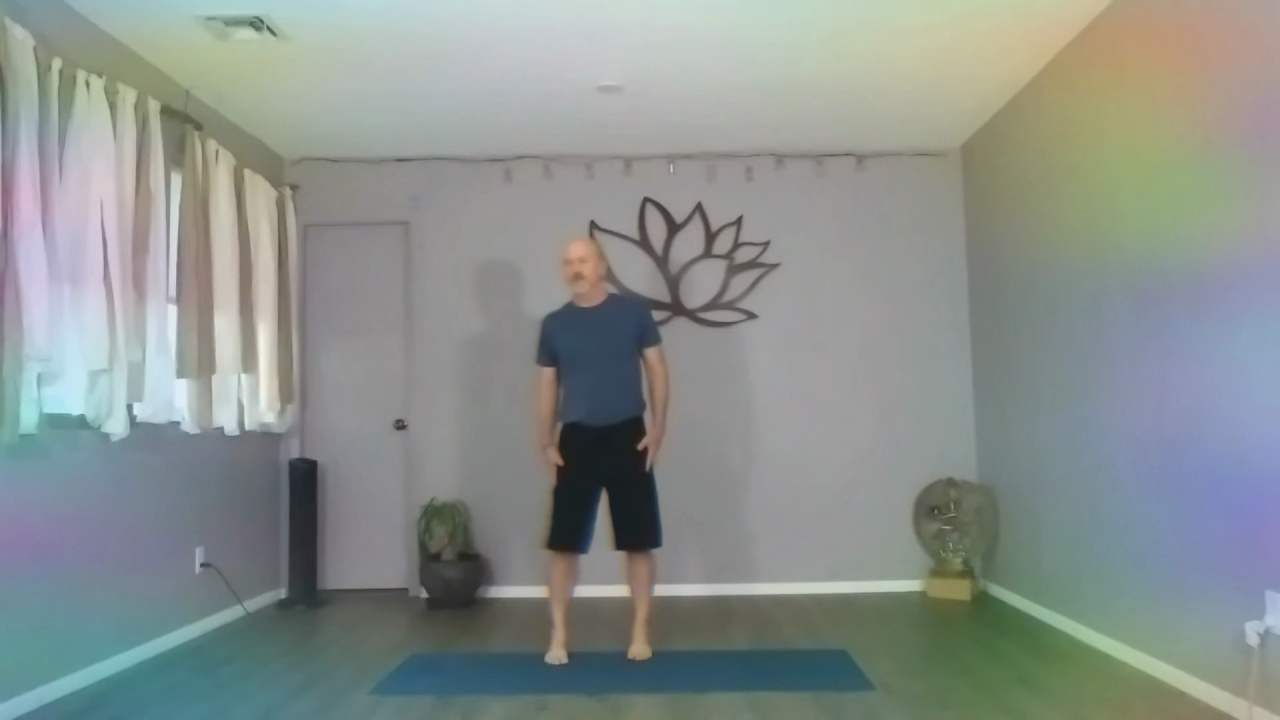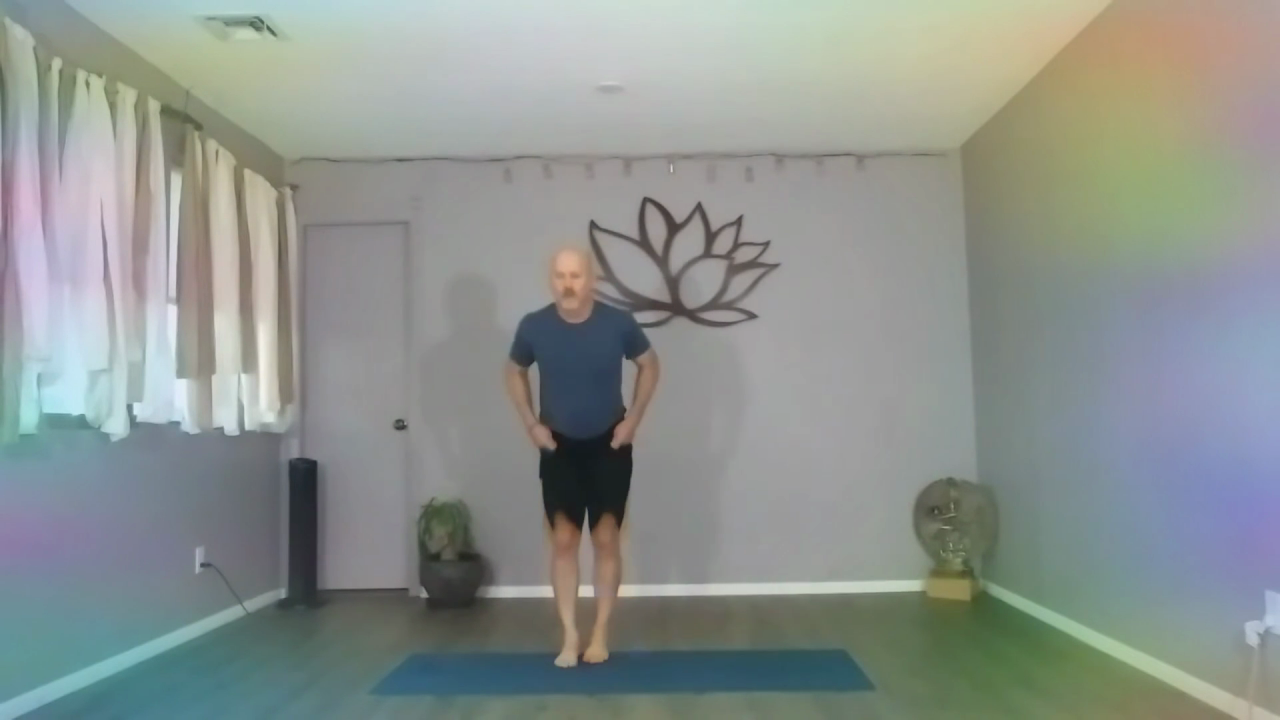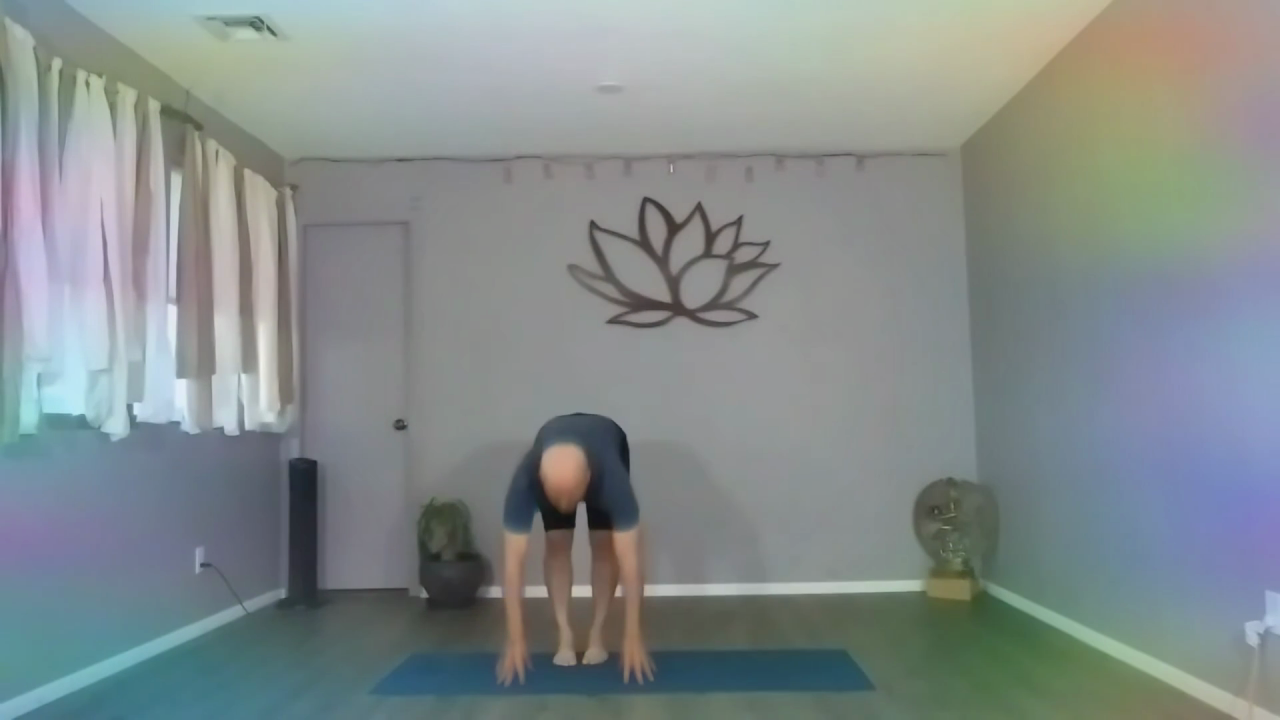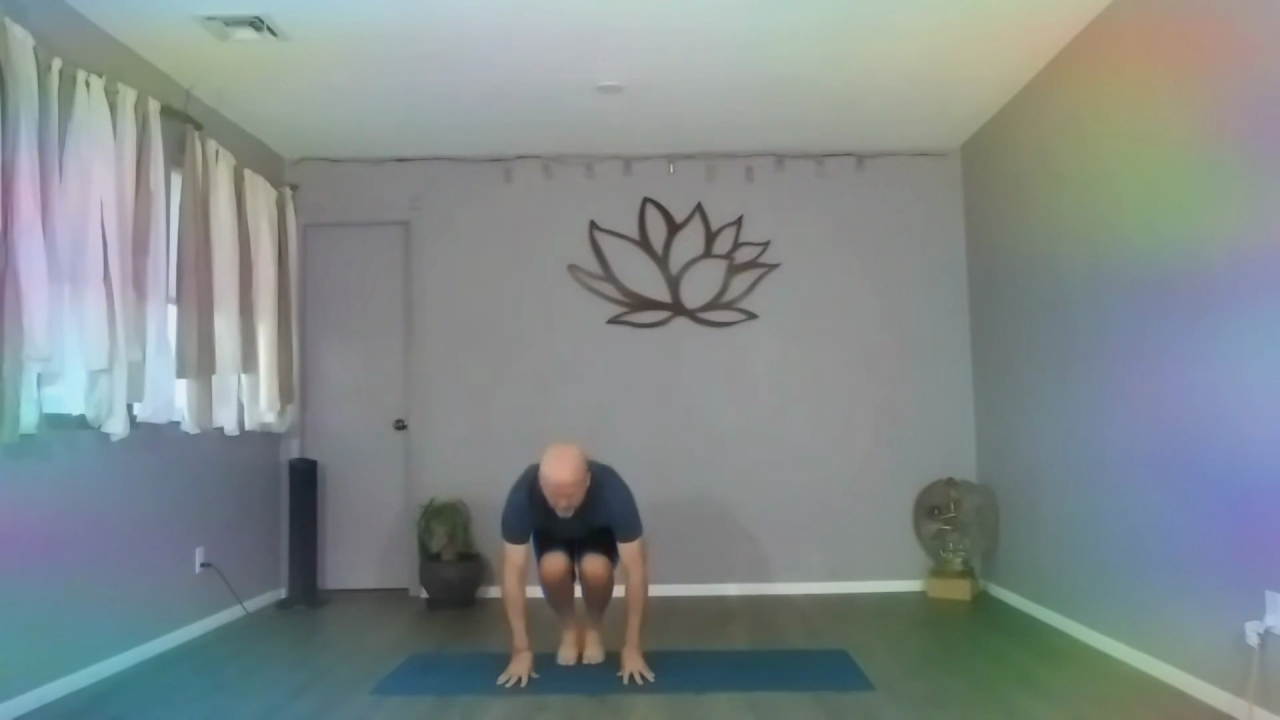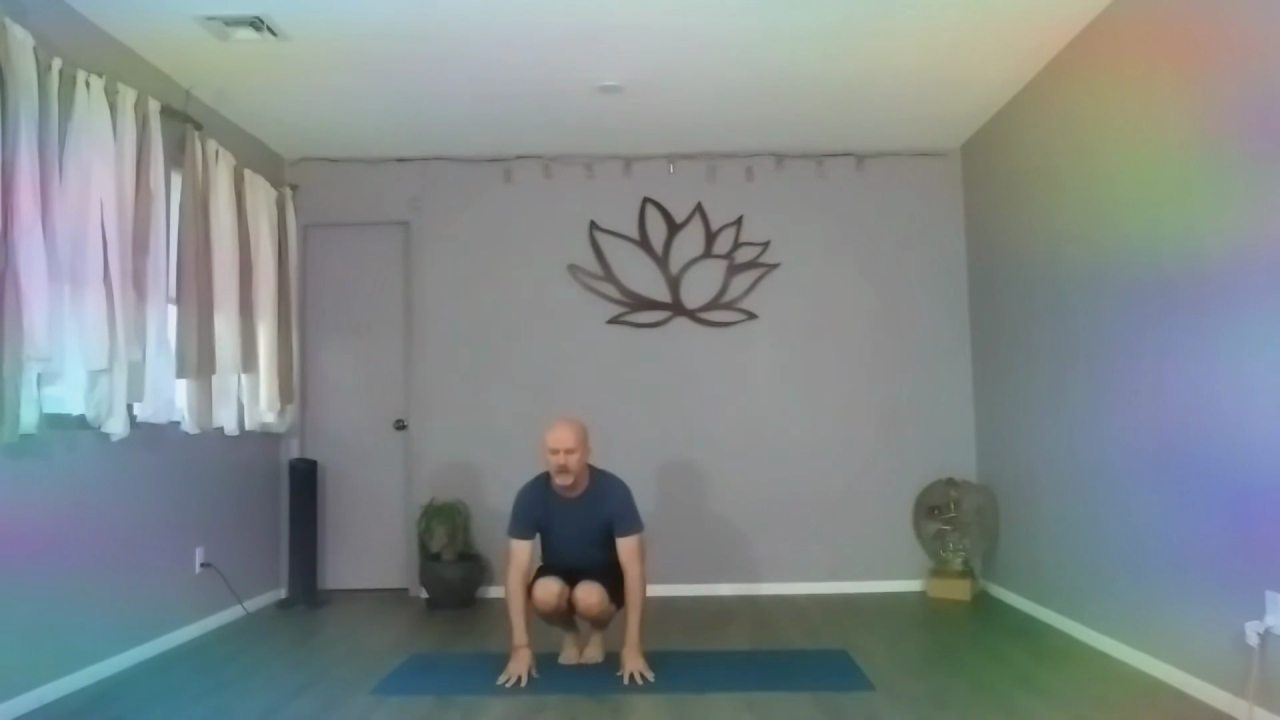
dt=1s
person 1, frame 1
left shoulder: (633, 312)
right shoulder: (554, 324)
left elbow: (656, 369)
right elbow: (547, 385)
left wrist: (657, 428)
right wrist: (547, 442)
left hip: (627, 436)
right hip: (576, 440)
left knee: (639, 542)
right knee: (564, 543)
left ankle: (640, 631)
right ankle: (558, 634)
person 1, frame 2
left shoulder: (619, 323)
right shoulder: (533, 327)
left elbow: (649, 367)
right elbow: (514, 373)
left wrist: (633, 419)
right wrist: (531, 424)
left hip: (609, 443)
right hip: (559, 446)
left knee: (605, 537)
right knee: (563, 538)
left ankle: (600, 633)
right ankle: (570, 636)
person 1, frame 3
left shoulder: (612, 477)
right shoulder: (526, 480)
left elbow: (629, 558)
right elbow: (513, 559)
left wrist: (632, 635)
right wrist: (515, 637)
left hip: (609, 439)
right hip: (549, 442)
left knee: (604, 543)
right knee: (557, 542)
left ankle: (597, 633)
right ankle: (565, 634)
person 1, frame 4
left shoulder: (613, 493)
right shoulder: (522, 496)
left elbow: (636, 570)
right elbow: (513, 573)
left wrist: (632, 648)
right wrist: (521, 650)
left hip: (599, 531)
right hip: (550, 533)
left knee: (595, 568)
right knee: (553, 568)
left ankle: (592, 629)
right ankle: (569, 629)
person 1, frame 5
left shoulder: (614, 491)
right shoulder: (530, 495)
left elbow: (633, 566)
right elbow: (517, 568)
left wrist: (632, 646)
right wrist: (521, 646)
left hip: (604, 576)
right hip: (558, 574)
left knee: (588, 599)
right knee: (544, 595)
left ankle: (597, 632)
right ankle: (570, 633)
